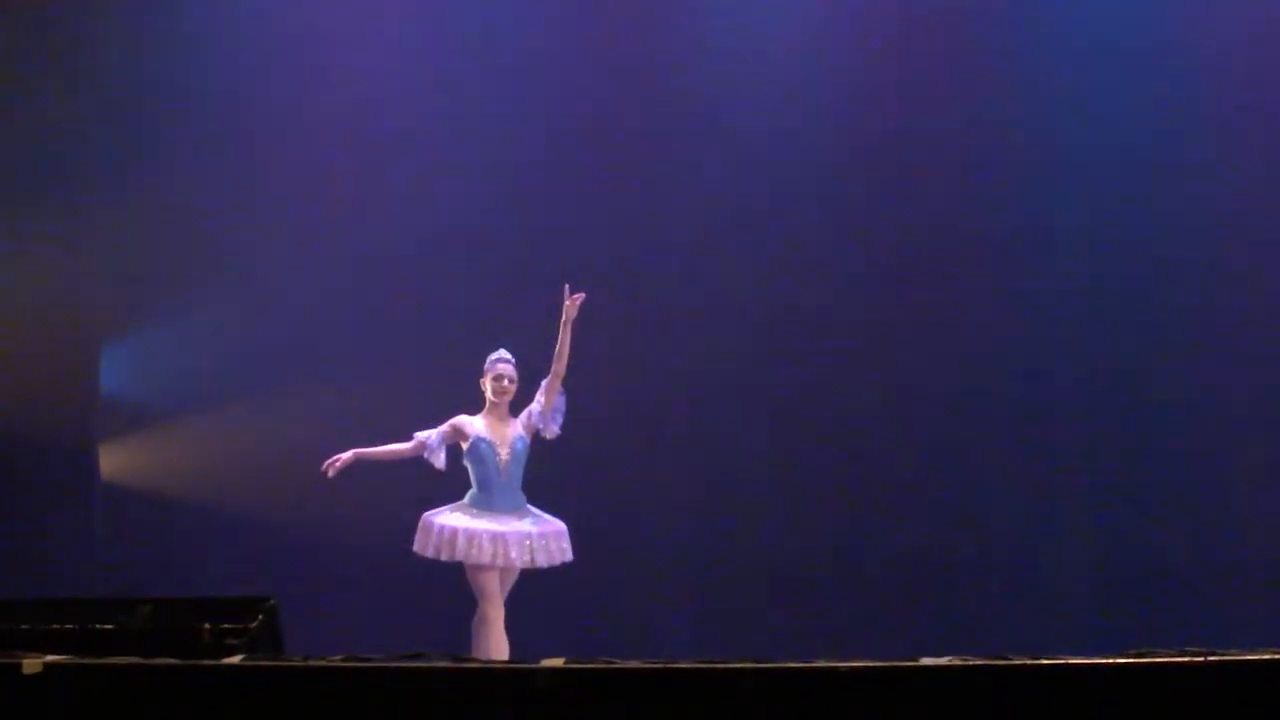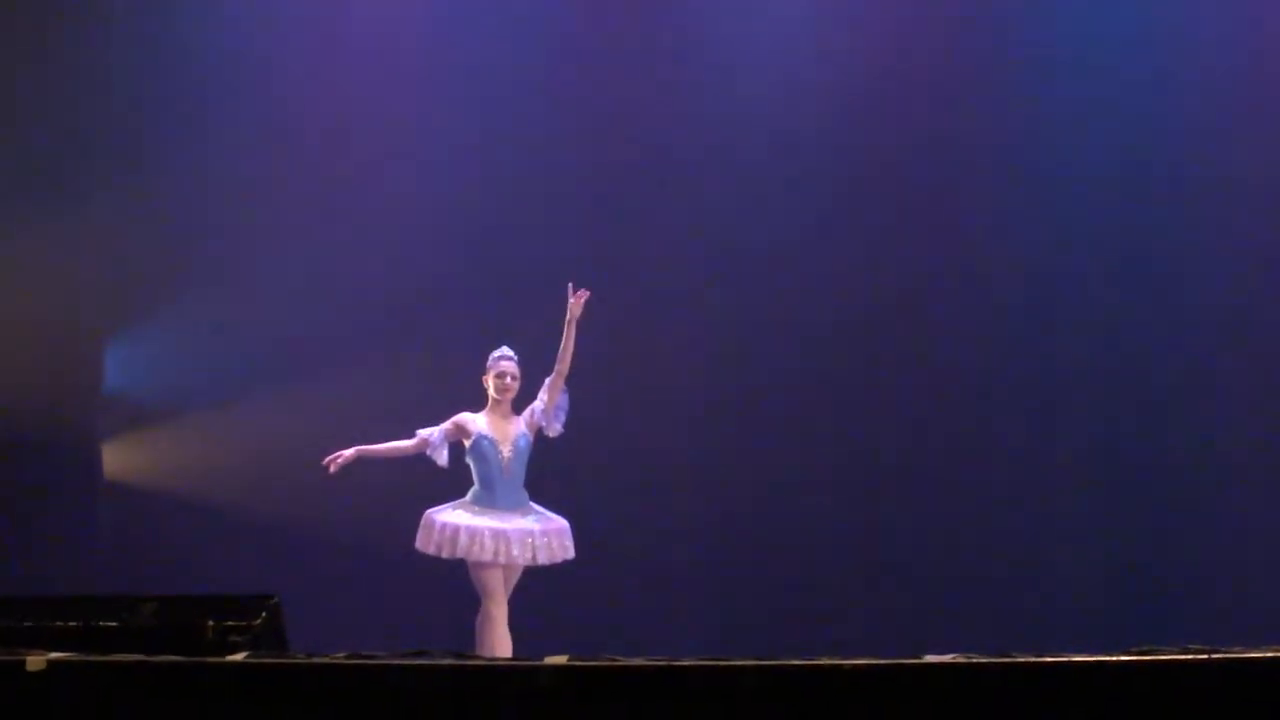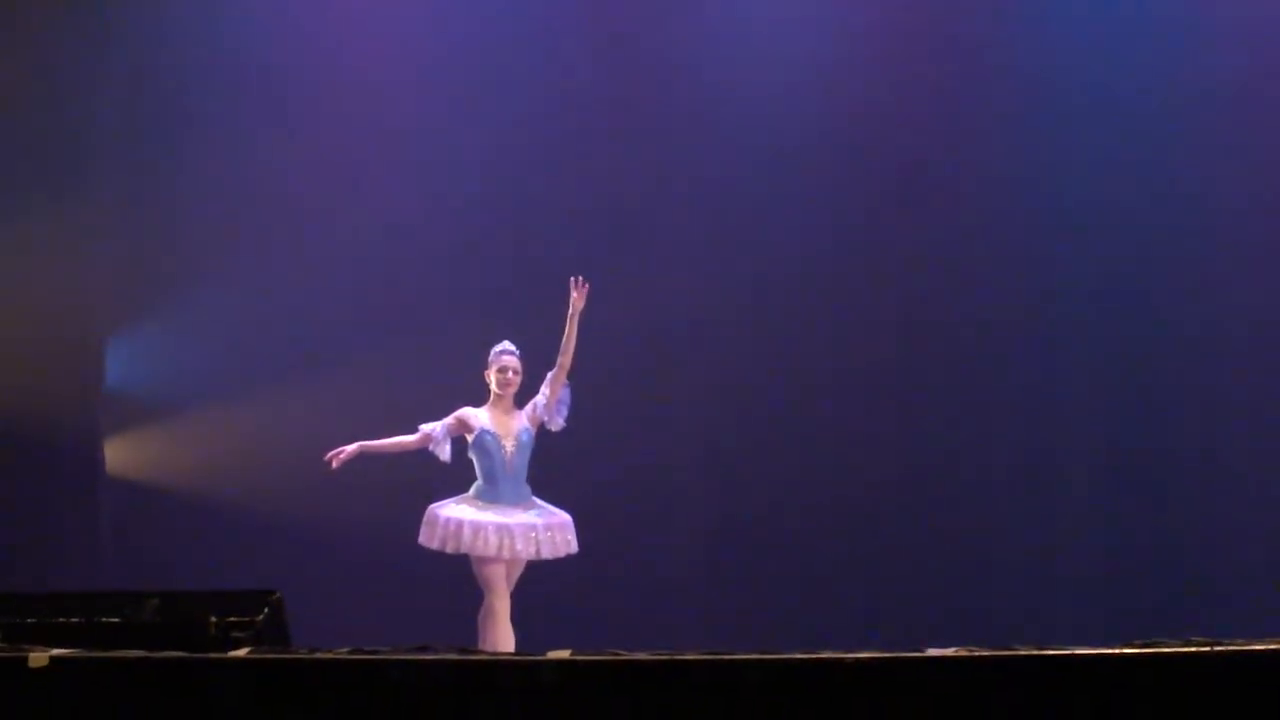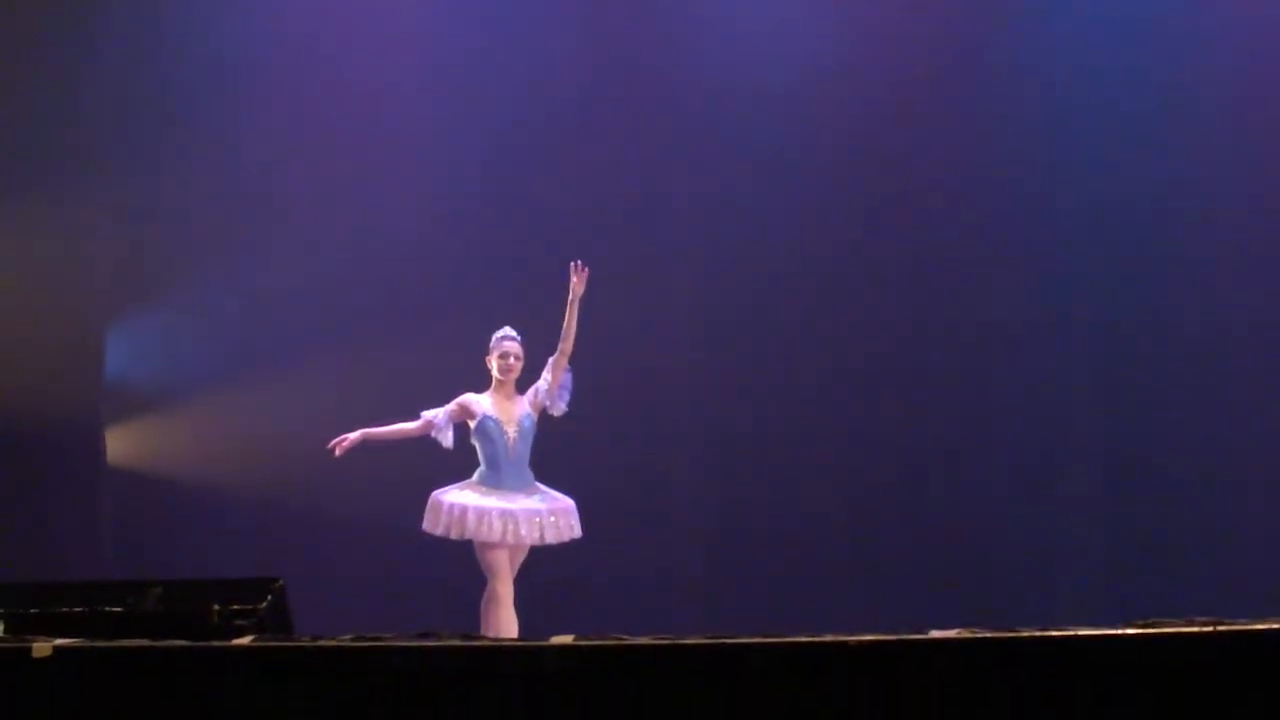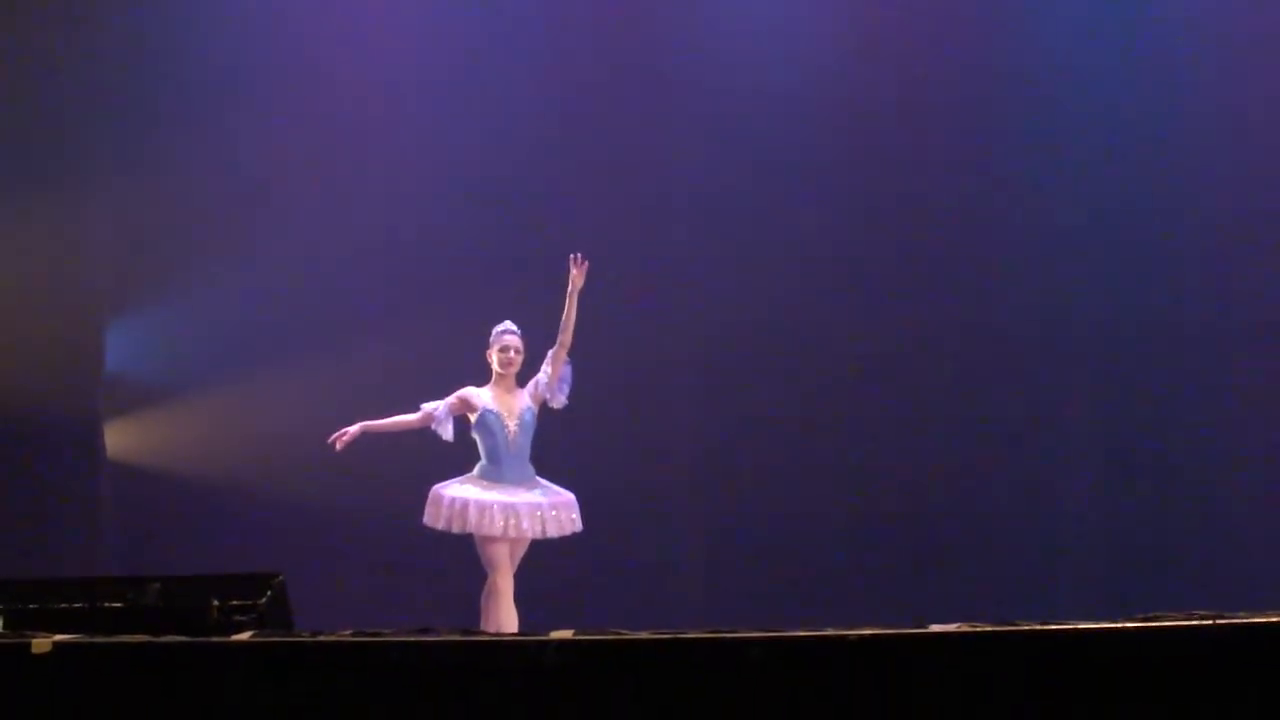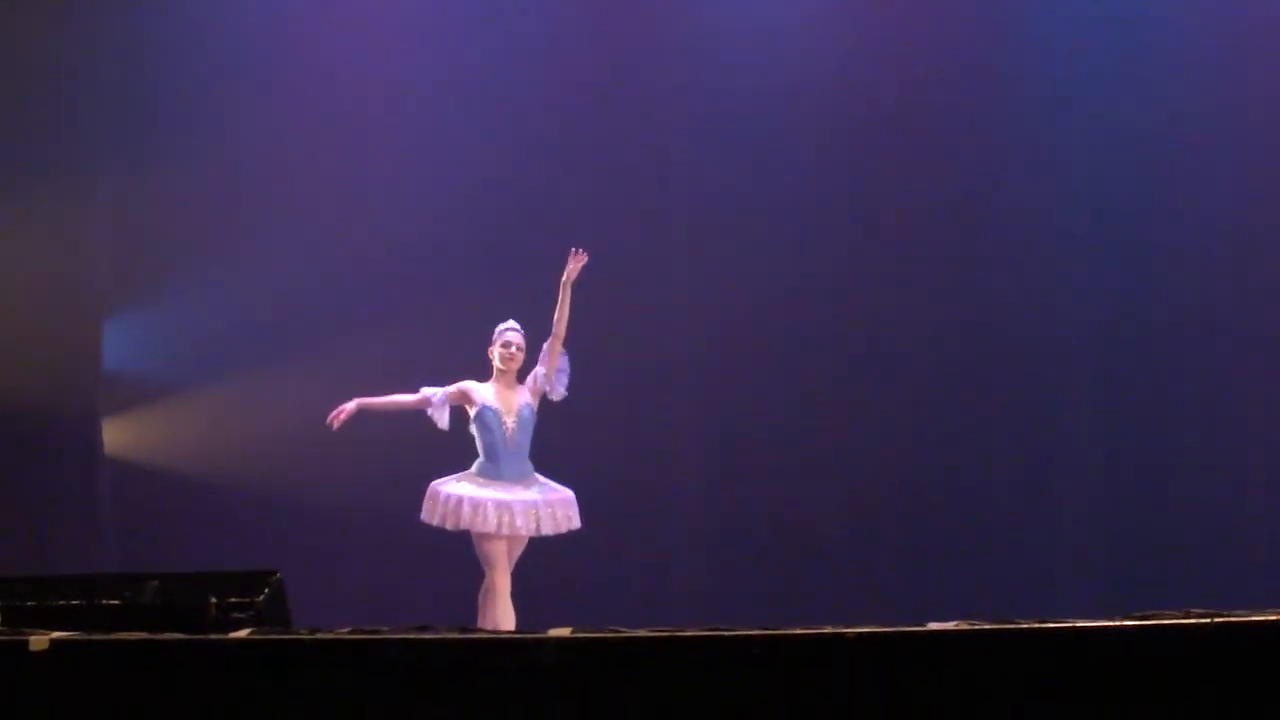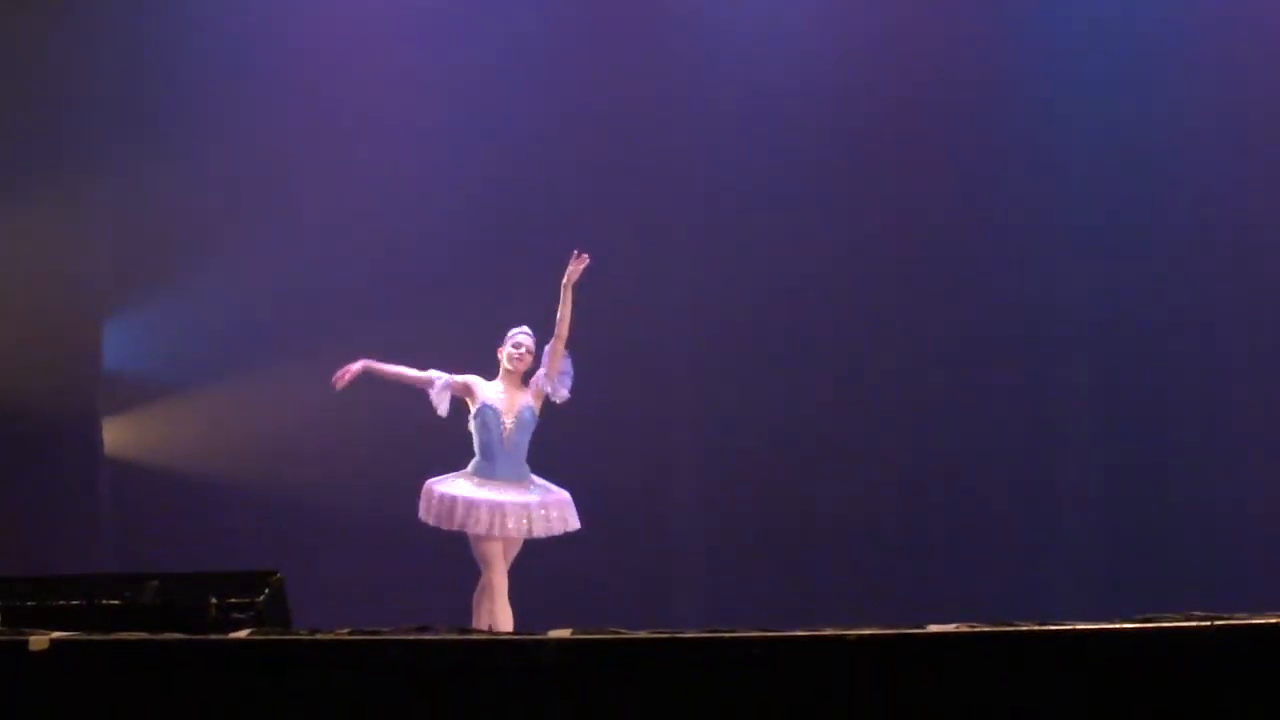
dt=0.2s
person 1, frame 1
left shoulder: (525, 424)
right shoulder: (464, 425)
left elbow: (556, 376)
right elbow: (410, 447)
left wrist: (566, 323)
right wrist: (356, 454)
left hip: (515, 524)
right hip: (478, 522)
left knee: (490, 609)
right knee: (492, 610)
left ankle: (481, 663)
person 1, frame 2
left shoulder: (528, 422)
right shoulder: (467, 422)
left elbow: (559, 374)
right elbow: (413, 444)
left wrist: (571, 321)
right wrist: (358, 451)
left hip: (518, 522)
right hip: (480, 519)
left knee: (494, 606)
right knee: (495, 607)
left ankle: (484, 661)
person 1, frame 3
left shoulder: (531, 416)
right shoulder: (469, 417)
left elbow: (562, 368)
right elbow: (415, 439)
left wrist: (574, 315)
right wrist: (361, 446)
left hip: (521, 516)
right hip: (483, 514)
left knee: (496, 601)
right knee: (498, 601)
left ankle: (487, 658)
person 1, frame 4
left shoulder: (533, 402)
right shoulder: (471, 403)
left elbow: (563, 354)
right elbow: (418, 426)
left wrist: (574, 300)
right wrist: (364, 434)
left hip: (524, 502)
right hip: (487, 501)
left knee: (499, 587)
right knee: (502, 588)
person 1, frame 5
left shoulder: (533, 395)
right shoulder: (472, 397)
left elbow: (562, 346)
right elbow: (418, 417)
left wrist: (573, 293)
right wrist: (362, 426)
left hip: (525, 495)
right hip: (488, 494)
left knee: (499, 582)
right knee: (502, 582)
person 1, frame 6
left shoulder: (533, 390)
right shoulder: (472, 391)
left elbow: (557, 339)
right elbow: (414, 399)
left wrist: (566, 285)
right wrist: (359, 402)
left hip: (524, 494)
right hip: (485, 492)
left knee: (497, 578)
right knee: (498, 581)
person 1, frame 7
left shoulder: (535, 394)
right shoulder: (475, 387)
left elbow: (559, 339)
right elbow: (417, 376)
left wrist: (567, 286)
right wrist: (366, 365)
left hip: (519, 496)
right hip: (479, 492)
left knee: (492, 578)
right knee: (496, 582)
